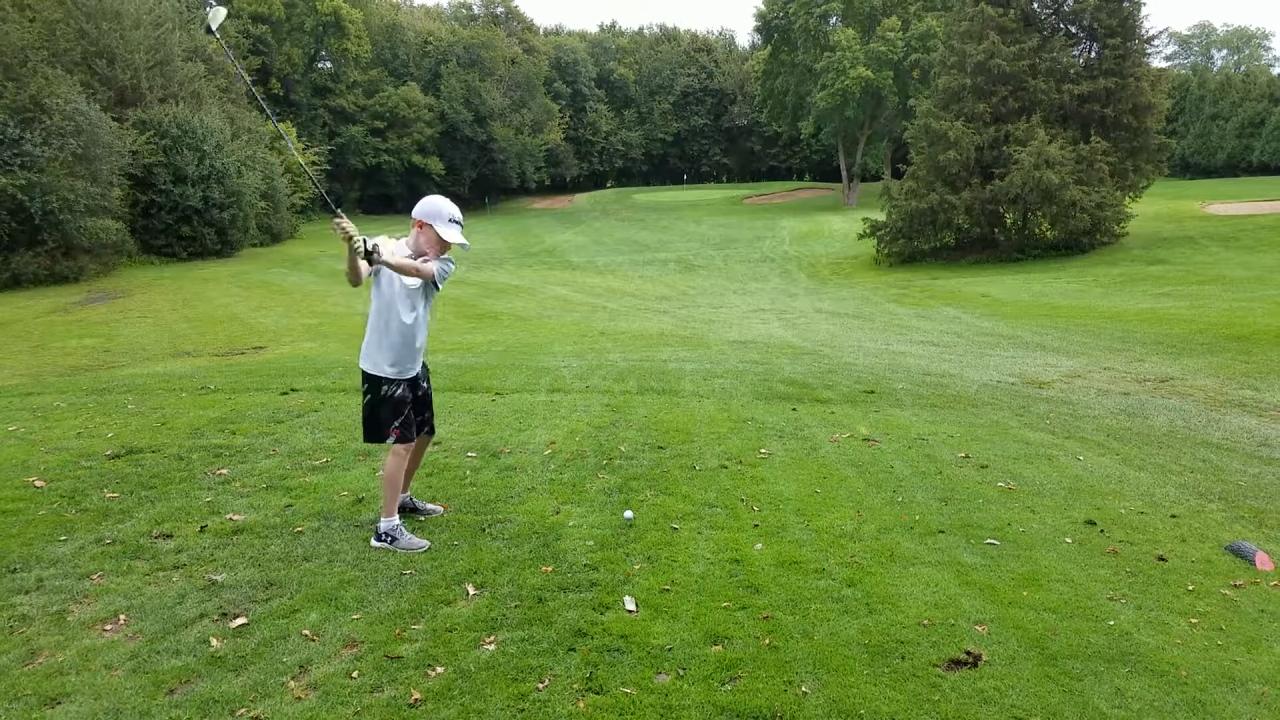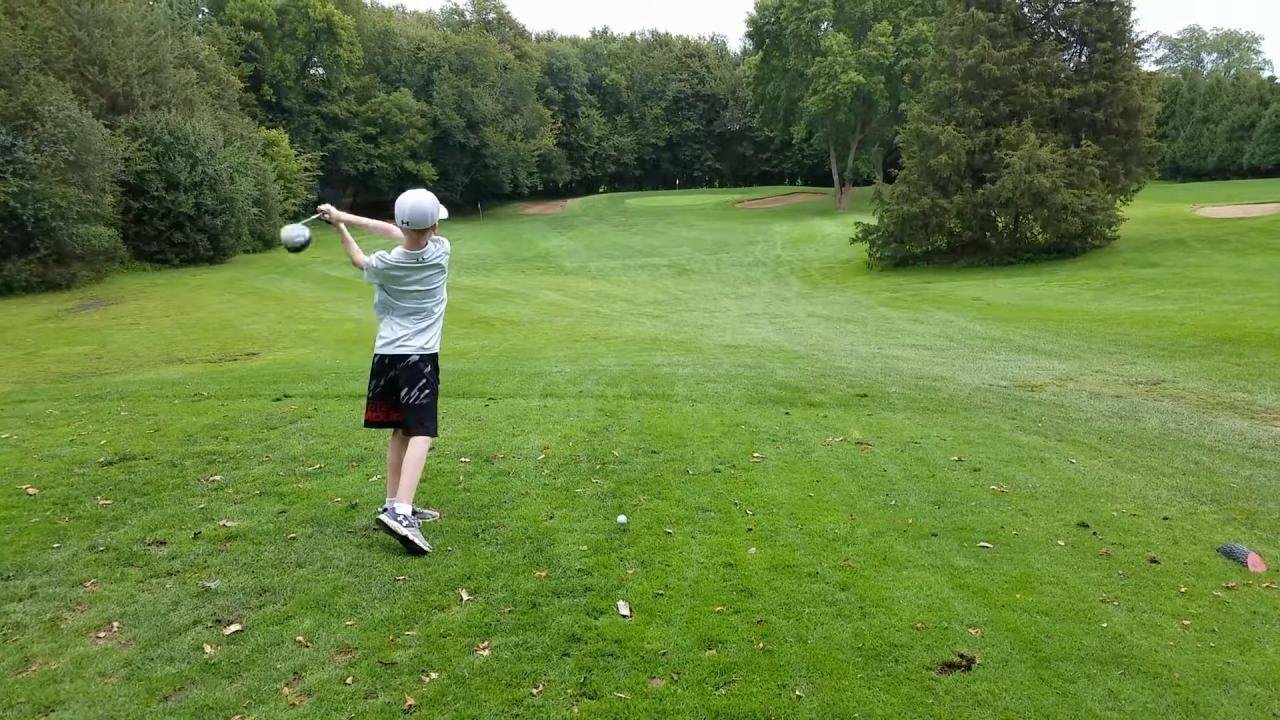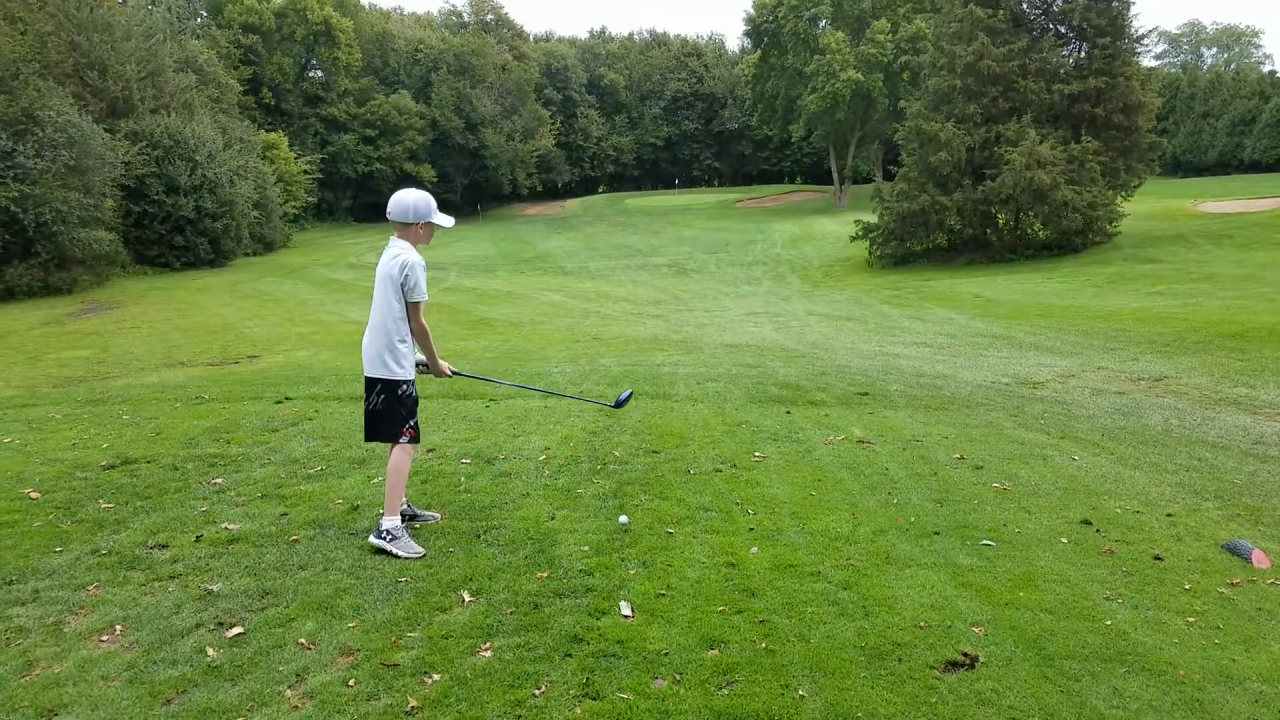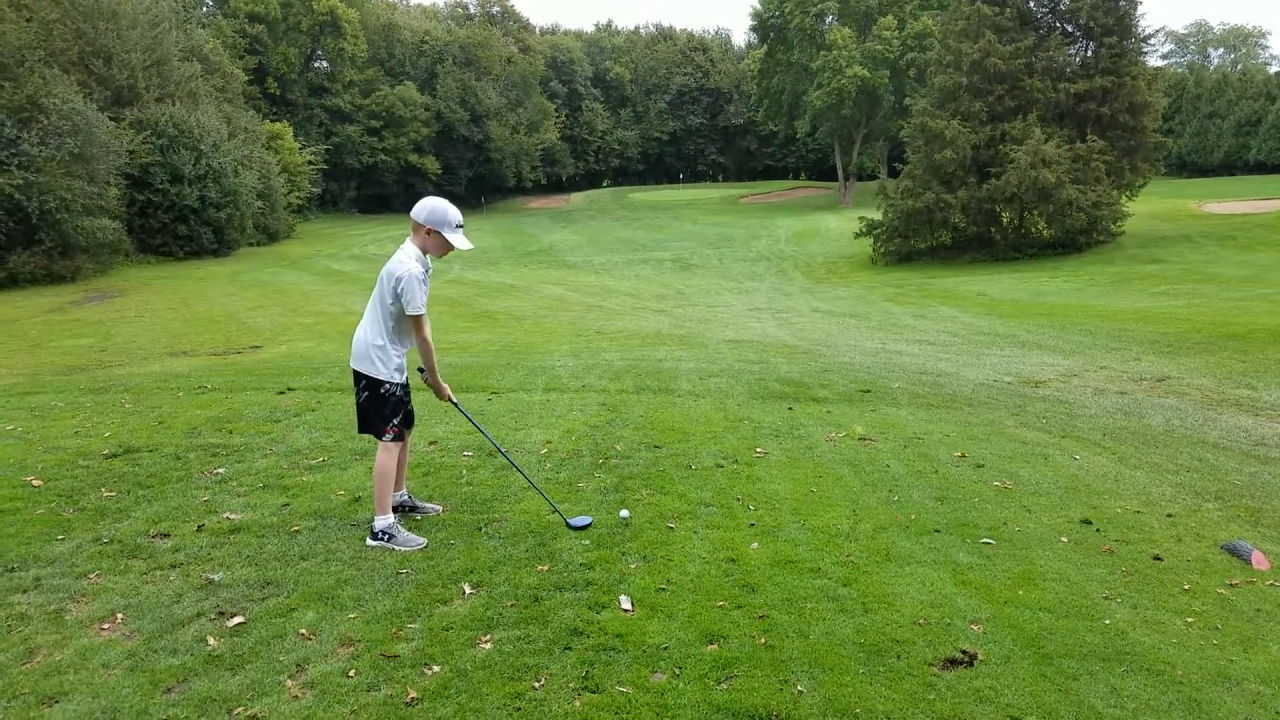
dt=1s
person 1, frame 1
left shoulder: (441, 266)
right shoulder: (384, 249)
left elbow: (413, 268)
right elbow: (355, 278)
left wrist: (375, 252)
right wrist: (361, 252)
left hip: (413, 365)
right hip: (383, 368)
left knee: (423, 434)
right knee: (402, 443)
left ankle: (401, 497)
right ankle: (387, 528)
person 1, frame 2
left shoulder: (384, 265)
right shoulder: (441, 250)
left elbow: (358, 259)
right elbow: (395, 233)
left wrist: (340, 222)
right wrist: (344, 215)
left hip: (386, 354)
right hip: (421, 356)
left knee: (401, 430)
right knee: (421, 434)
left ankle: (395, 503)
right ankle: (400, 511)
person 1, frame 3
left shoulder: (390, 255)
right shoulder: (411, 261)
right elbow: (417, 323)
left wrist: (418, 357)
right wrist: (435, 362)
left hip: (382, 360)
right hip: (393, 365)
left knee: (400, 438)
right knee: (405, 442)
left ankle: (398, 506)
right ankle: (389, 527)
person 1, frame 4
left shoulder: (414, 260)
right shoulder: (409, 270)
left elbow: (419, 324)
right elbow: (421, 333)
left wrist: (429, 371)
right wrist: (436, 381)
left hip: (389, 358)
right hip: (378, 361)
left knee: (404, 429)
right knee: (390, 438)
left ankle: (399, 496)
right ankle: (383, 526)
